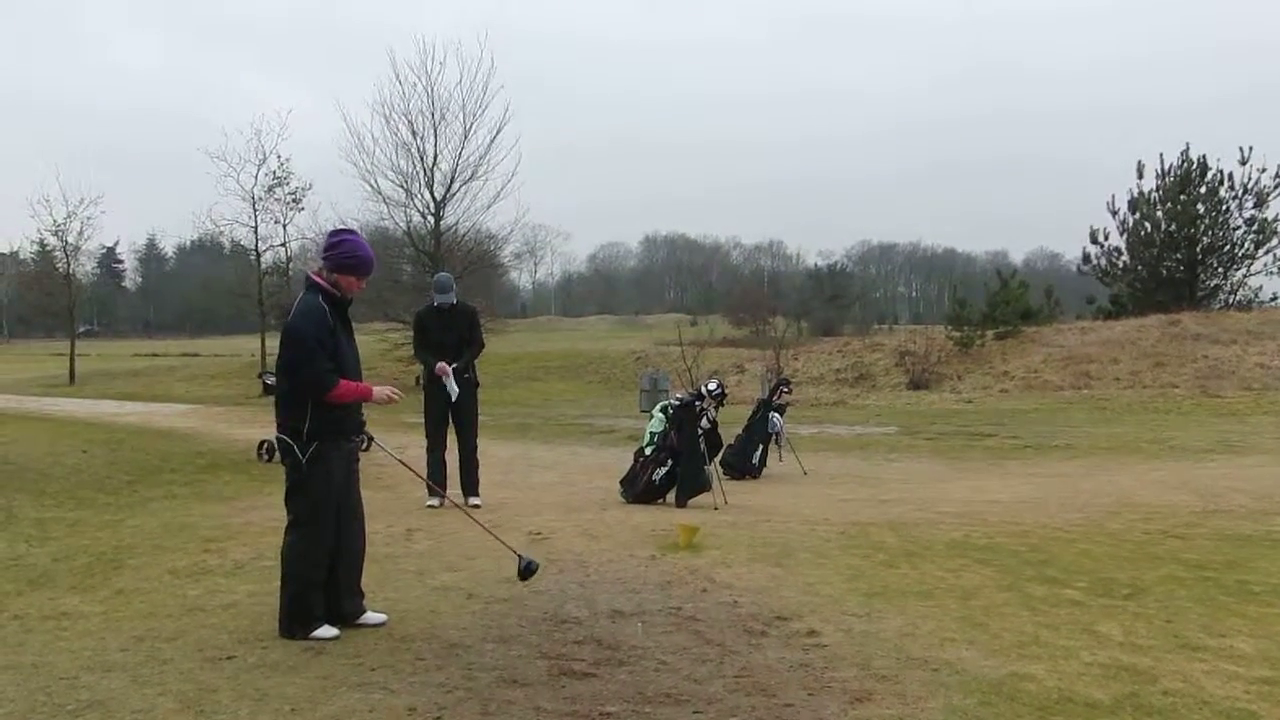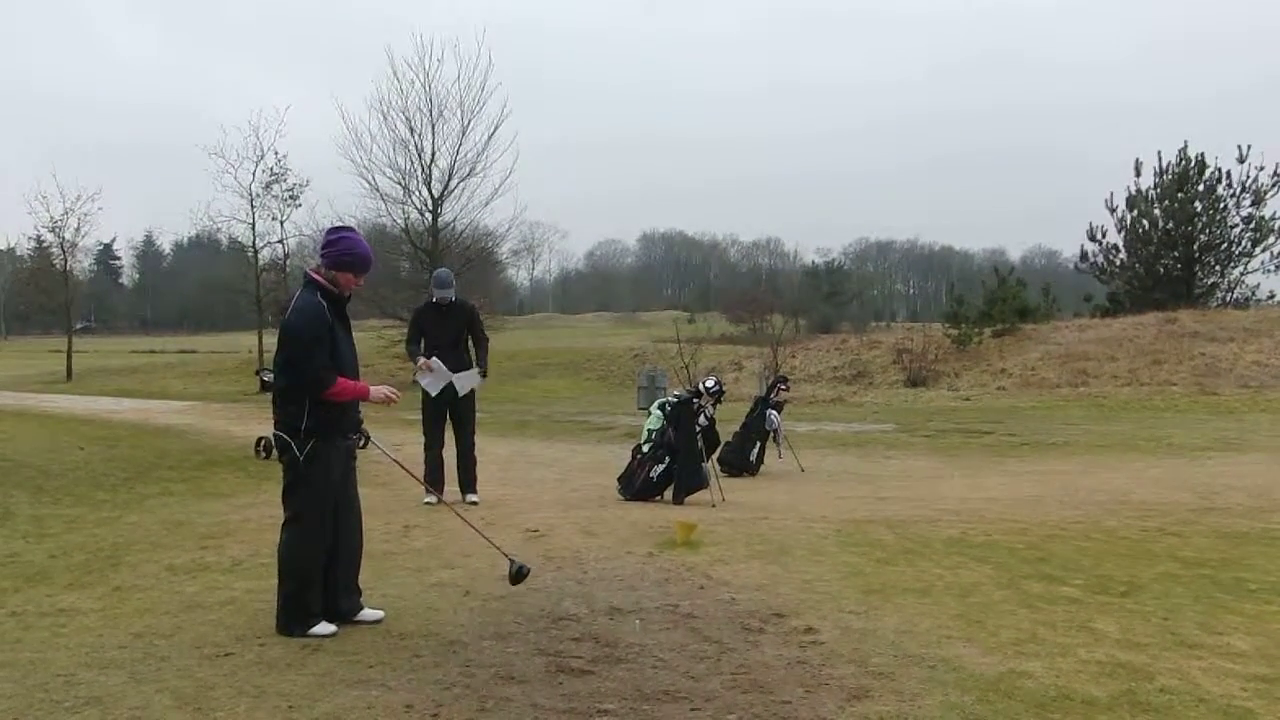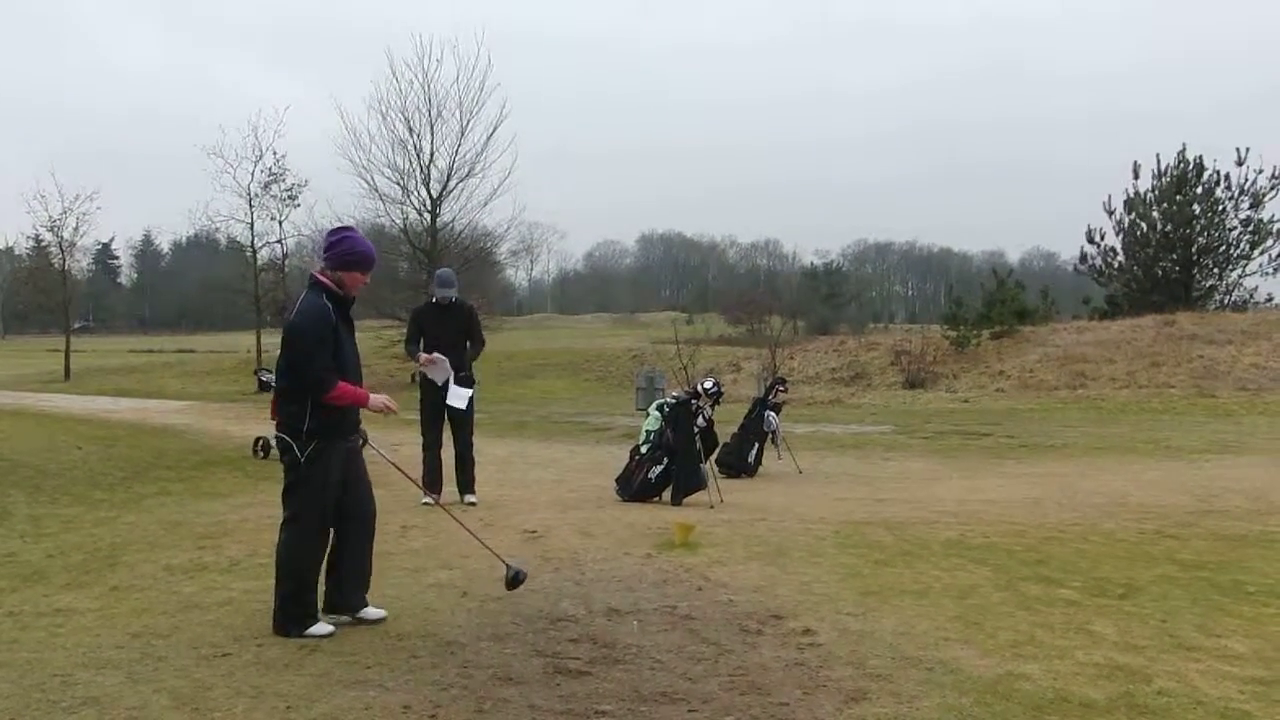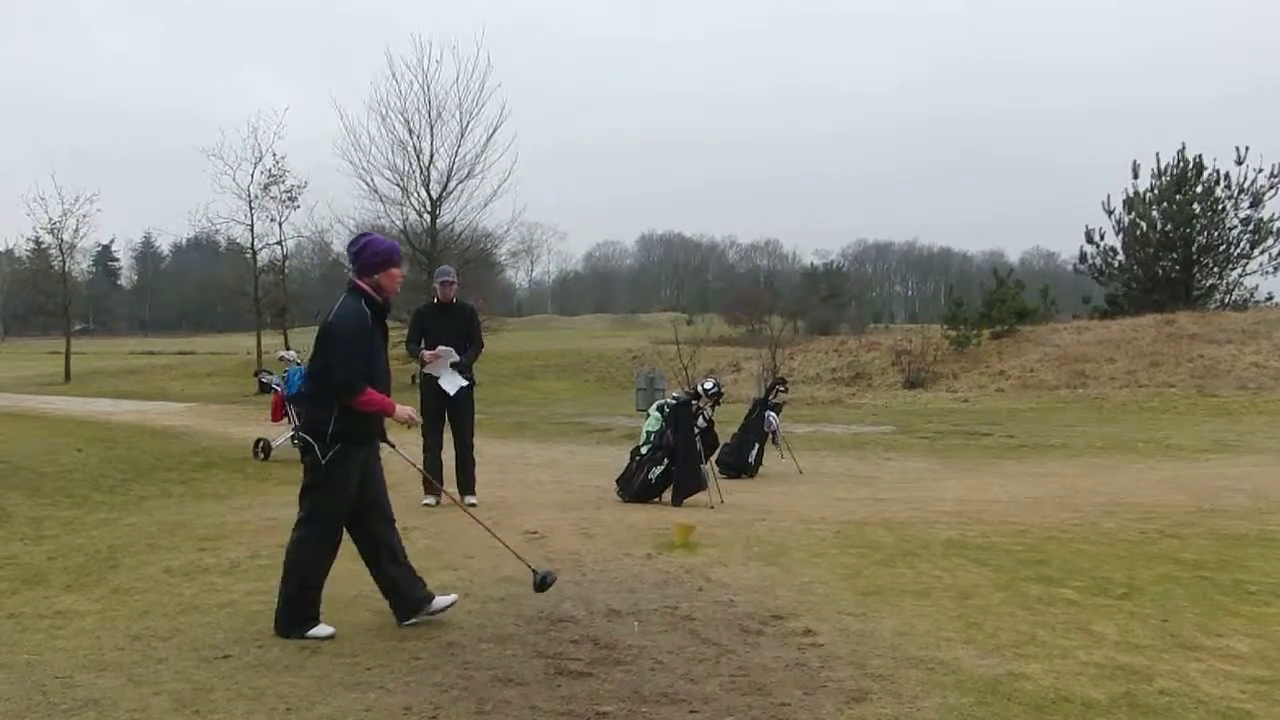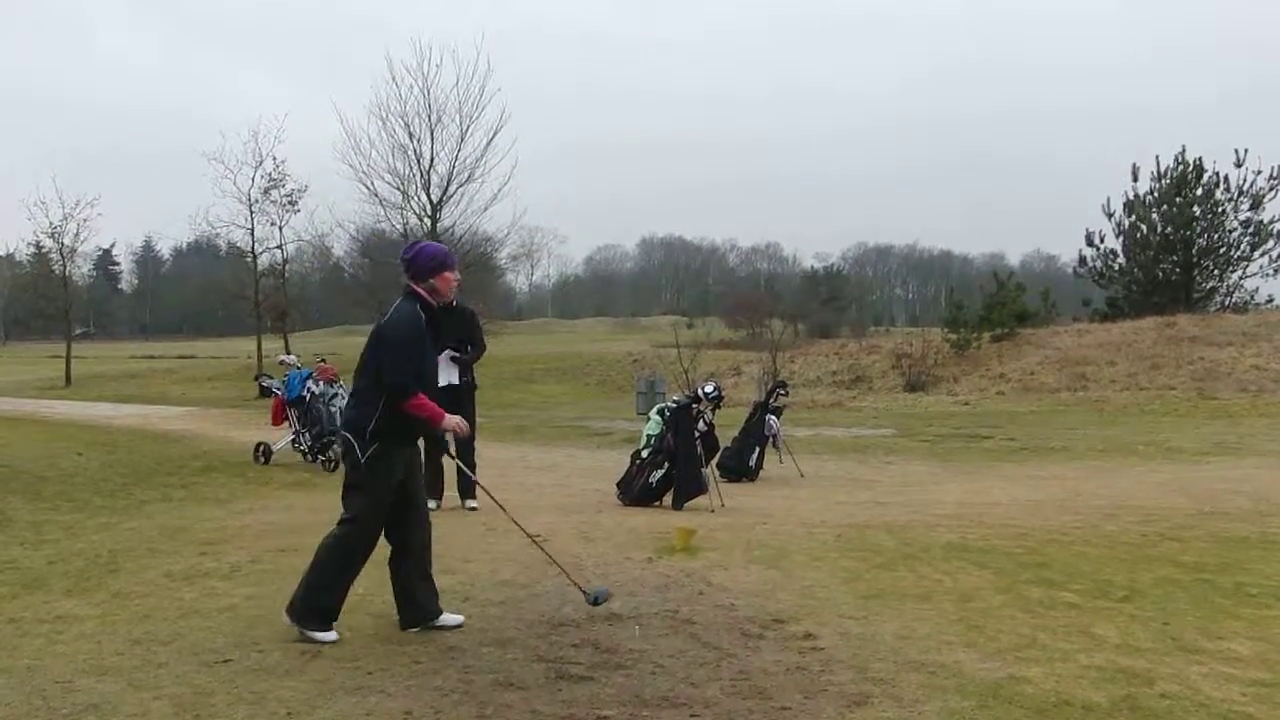
dt=0.3s
person 1, frame 1
left shoulder: (333, 308)
right shoulder: (309, 313)
right elbow: (318, 383)
left wrist: (354, 416)
right wrist: (369, 393)
left hip: (337, 436)
right hip: (311, 440)
left knee: (347, 526)
right knee: (311, 529)
left ankle: (344, 606)
right ankle: (299, 619)
person 1, frame 2
left shoulder: (331, 304)
right shoulder: (307, 311)
right elbow: (316, 380)
left wrist: (352, 413)
right wrist: (366, 392)
left hip: (334, 434)
right hip: (308, 437)
left knee: (344, 522)
right knee: (307, 526)
left ankle: (341, 603)
right ankle: (297, 616)
person 1, frame 3
left shoulder: (334, 307)
right shoulder: (312, 312)
right elbow: (318, 382)
left wrist: (357, 408)
right wrist: (366, 399)
left hip: (338, 434)
right hip: (310, 438)
left knee: (358, 515)
right knee: (306, 527)
left ankle: (346, 601)
right ankle: (294, 617)
person 1, frame 4
left shoulder: (368, 312)
right shoulder: (349, 317)
right elbow: (346, 386)
left wrist: (383, 413)
right wrist: (391, 409)
left hip: (358, 438)
right hip: (333, 440)
left knee: (376, 522)
right knee: (319, 529)
left ankle: (411, 600)
right ankle: (295, 618)
person 1, frame 5
left shoulder: (422, 317)
right shoulder: (403, 321)
right elbow: (400, 390)
left wrist: (435, 421)
right wrist: (441, 418)
left hip: (400, 439)
right hip: (374, 439)
left knee: (412, 527)
right knee: (360, 526)
left ankle: (420, 610)
right ankle: (309, 611)
person 2, frame 1
left shoulder: (468, 312)
right shoulder: (423, 316)
left elbow: (477, 345)
right elbow: (419, 349)
left wrist: (458, 366)
right wrist: (435, 365)
left hip: (464, 381)
right hip: (434, 383)
left knee: (468, 439)
right knee: (435, 440)
left ankle: (471, 492)
right ankle: (435, 492)
person 2, frame 2
left shoulder: (467, 309)
right shoulder: (421, 312)
left elbow: (480, 340)
right elbow: (411, 343)
left wrist: (482, 363)
right wrist: (418, 358)
left knee: (465, 436)
right knee: (432, 437)
left ankle: (469, 489)
right ankle: (433, 489)
person 2, frame 3
left shoulder: (467, 311)
right shoulder: (421, 312)
left elbow: (478, 341)
right elbow: (410, 343)
left wrist: (467, 359)
right wrist: (419, 356)
left hip: (460, 379)
right hip: (431, 381)
left knee: (464, 437)
right knee: (431, 438)
left ankle: (467, 489)
right ankle: (431, 490)
person 2, frame 4
left shoulder: (468, 312)
right shoulder: (423, 313)
left elbow: (477, 344)
right elbow: (411, 344)
left wrist: (465, 361)
right wrist: (422, 354)
left hip: (461, 380)
right hip: (432, 381)
left knee: (464, 438)
right knee: (432, 439)
left ankle: (468, 491)
right ankle: (432, 491)
person 2, frame 5
left shoulder: (467, 315)
left elbow: (479, 346)
left wrist: (465, 358)
left hip: (462, 384)
left knee: (465, 440)
right knee: (433, 441)
left ankle: (468, 494)
right ankle: (433, 495)
